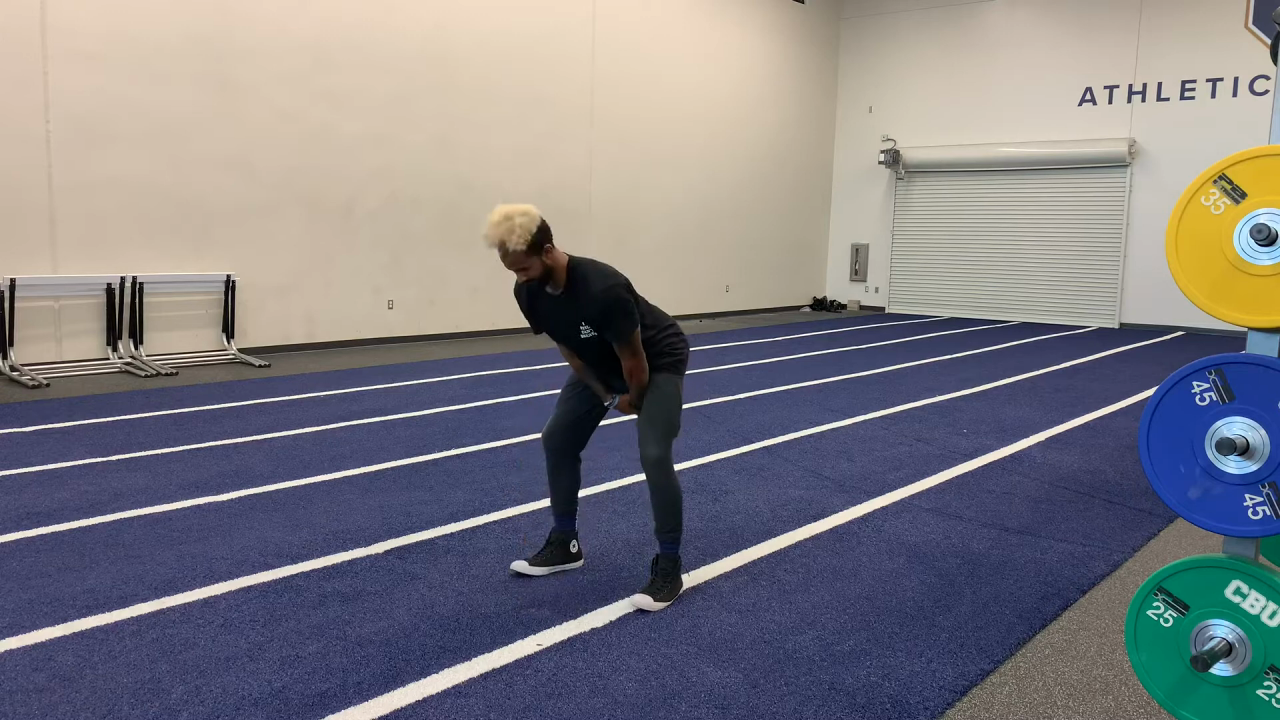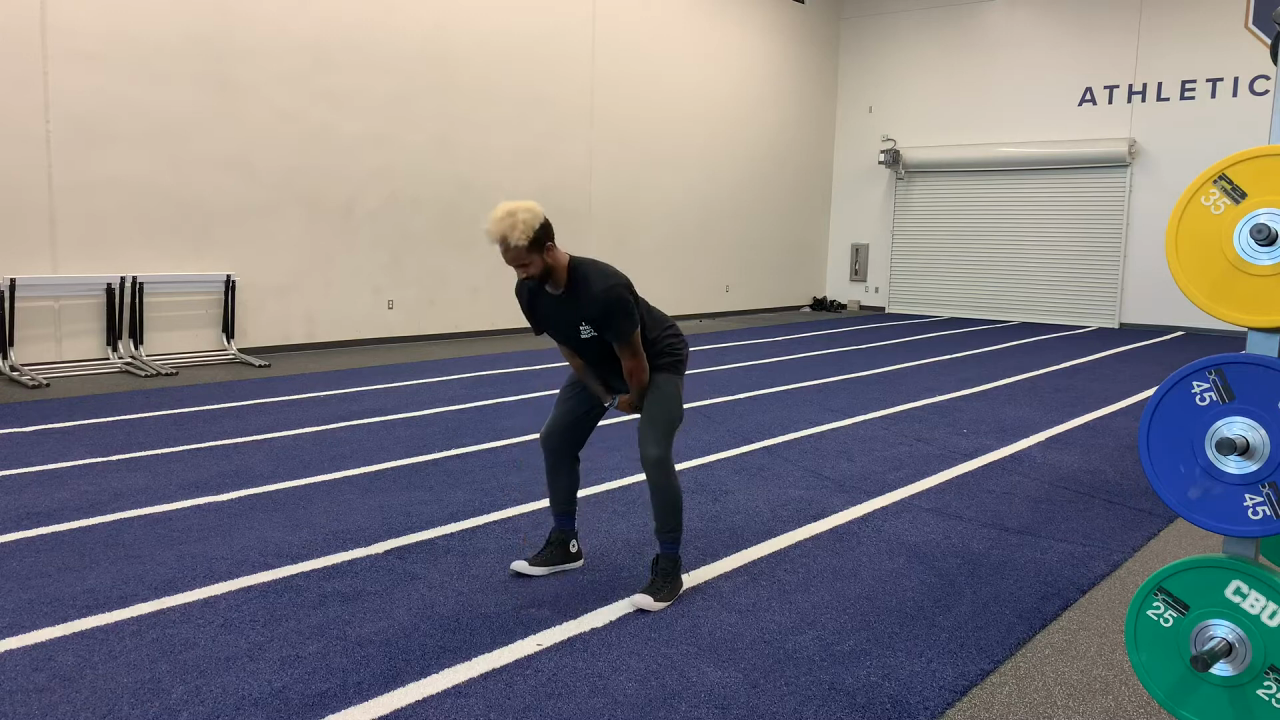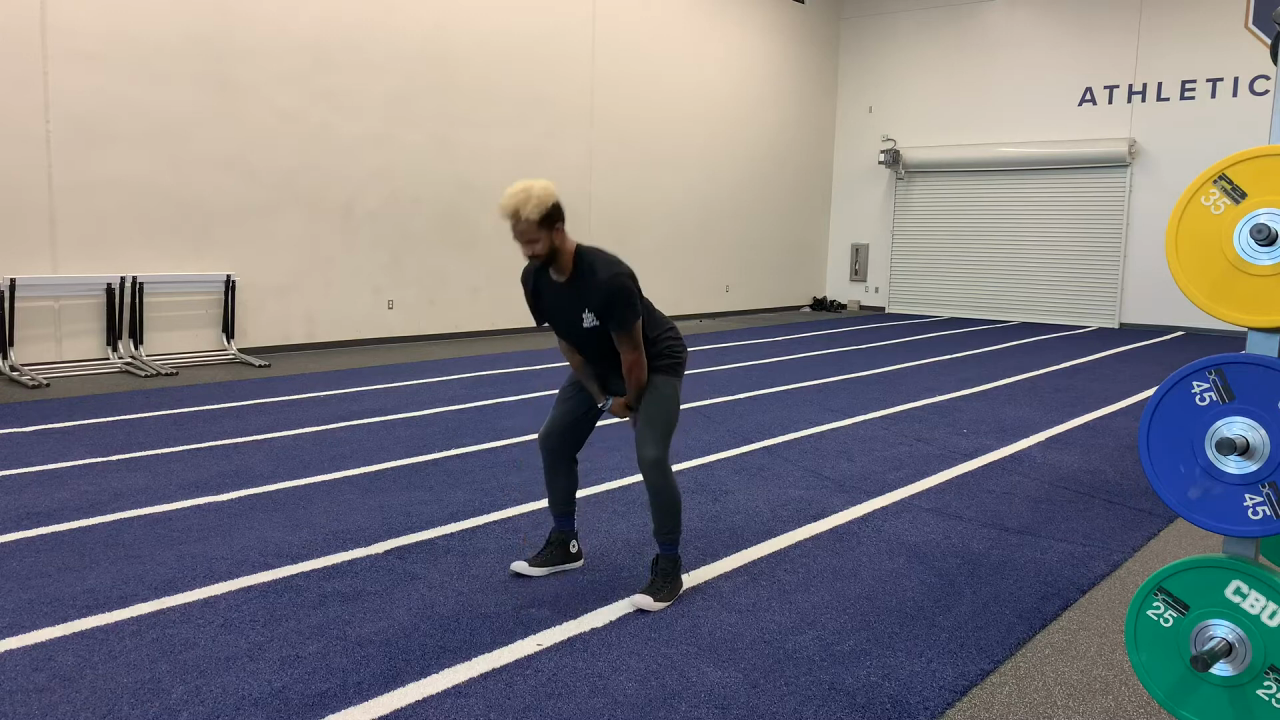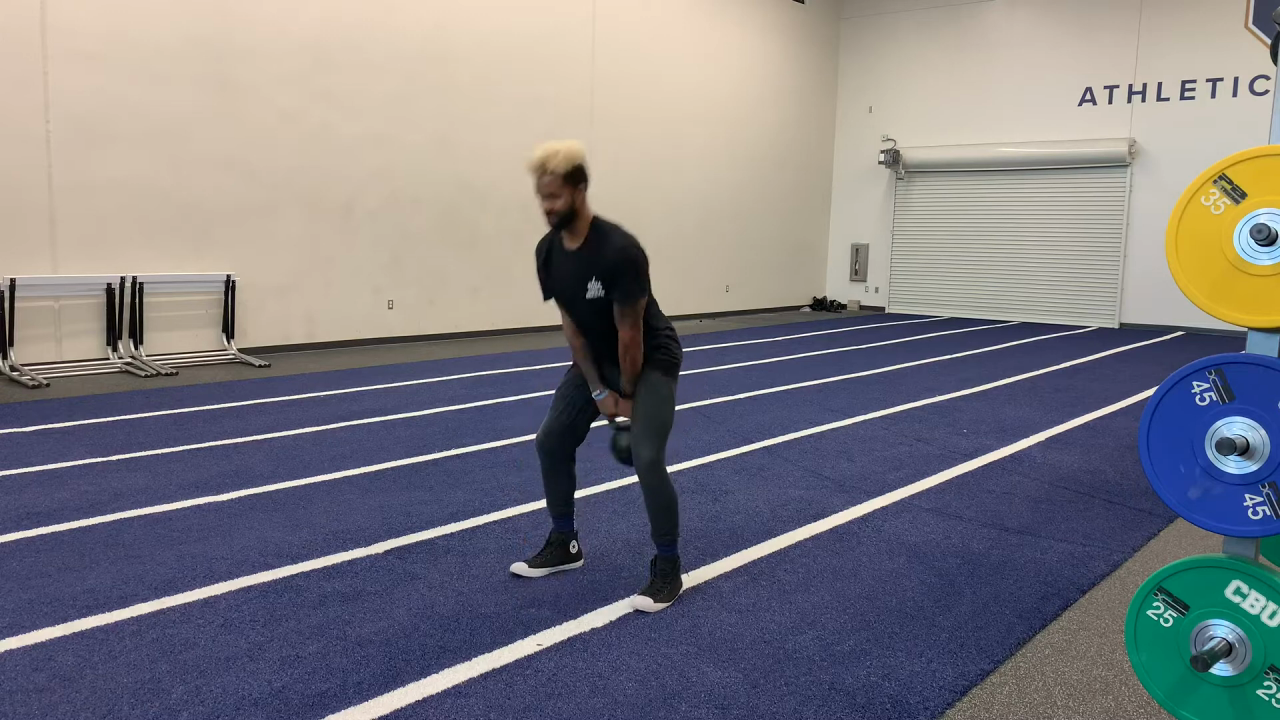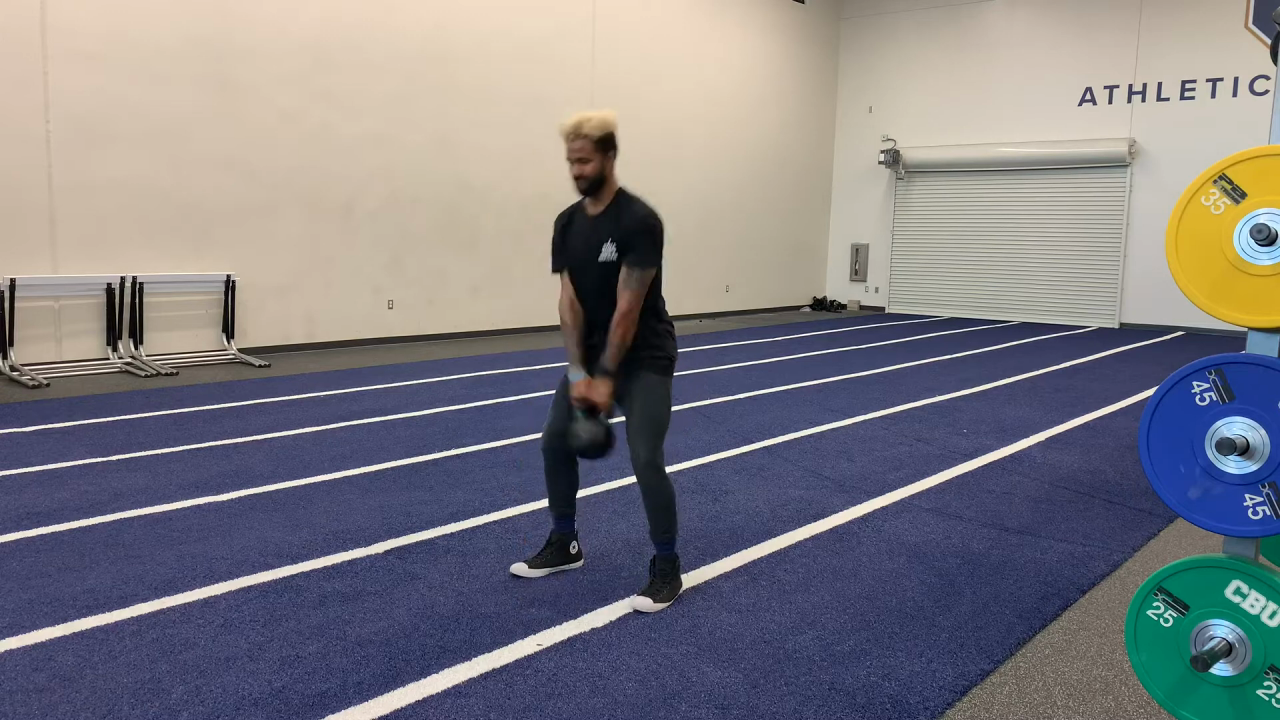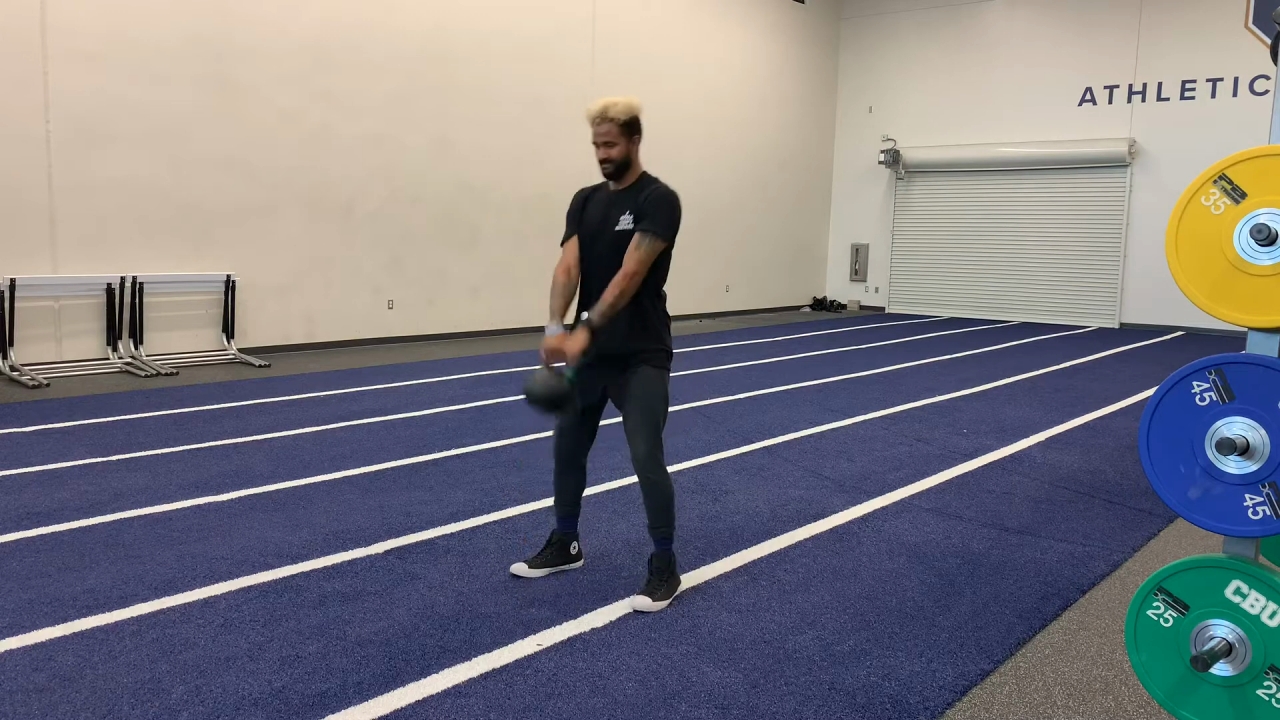
dt=0.1s
person 1, frame 1
left shoulder: (603, 289)
right shoulder: (528, 292)
left elbow: (634, 362)
right elbow: (570, 351)
left wrist: (635, 402)
right wrist: (608, 397)
left hip: (658, 359)
right hip: (598, 361)
left knee: (654, 455)
right knee: (557, 439)
left ankle: (669, 567)
right ankle: (565, 544)
person 1, frame 2
left shoulder: (603, 289)
right shoulder: (529, 291)
left elbow: (635, 362)
right elbow: (571, 352)
left wrist: (636, 403)
right wrist: (608, 398)
left hip: (657, 362)
right hip: (599, 363)
left knee: (654, 455)
right knee: (555, 439)
left ankle: (668, 567)
right ankle: (564, 543)
person 1, frame 3
left shoulder: (609, 280)
right shoulder: (534, 279)
left elbow: (633, 355)
right elbow: (569, 346)
left wrist: (632, 400)
right wrist: (604, 398)
left hip: (657, 361)
right hip: (596, 366)
left knee: (651, 457)
right knee: (553, 441)
left ankle: (669, 569)
right ankle: (564, 543)
person 1, frame 4
left shoulder: (620, 251)
right shoulder: (547, 251)
left elbow: (631, 336)
right elbow: (572, 327)
left wrist: (627, 396)
right wrist: (598, 391)
left hip: (650, 363)
right hip: (595, 362)
left knee: (647, 459)
right knee: (551, 442)
left ankle: (667, 568)
right ankle: (564, 544)
person 1, frame 5
left shoulder: (638, 221)
right shoulder: (567, 222)
left elbow: (630, 307)
right elbow: (570, 299)
left wrist: (608, 376)
right wrist: (577, 370)
left hip: (644, 360)
right hip: (590, 356)
left knee: (645, 459)
right knee: (555, 443)
left ankle: (667, 568)
right ankle: (564, 544)
person 1, frame 6
left shoulder: (659, 200)
right shoulder: (585, 201)
left elbow: (631, 273)
right elbow: (569, 263)
left wrist: (586, 331)
right wrist: (556, 327)
left hip: (641, 353)
right hip: (590, 347)
left knee: (646, 456)
right knee: (567, 445)
left ankle: (664, 566)
right ankle: (565, 543)
